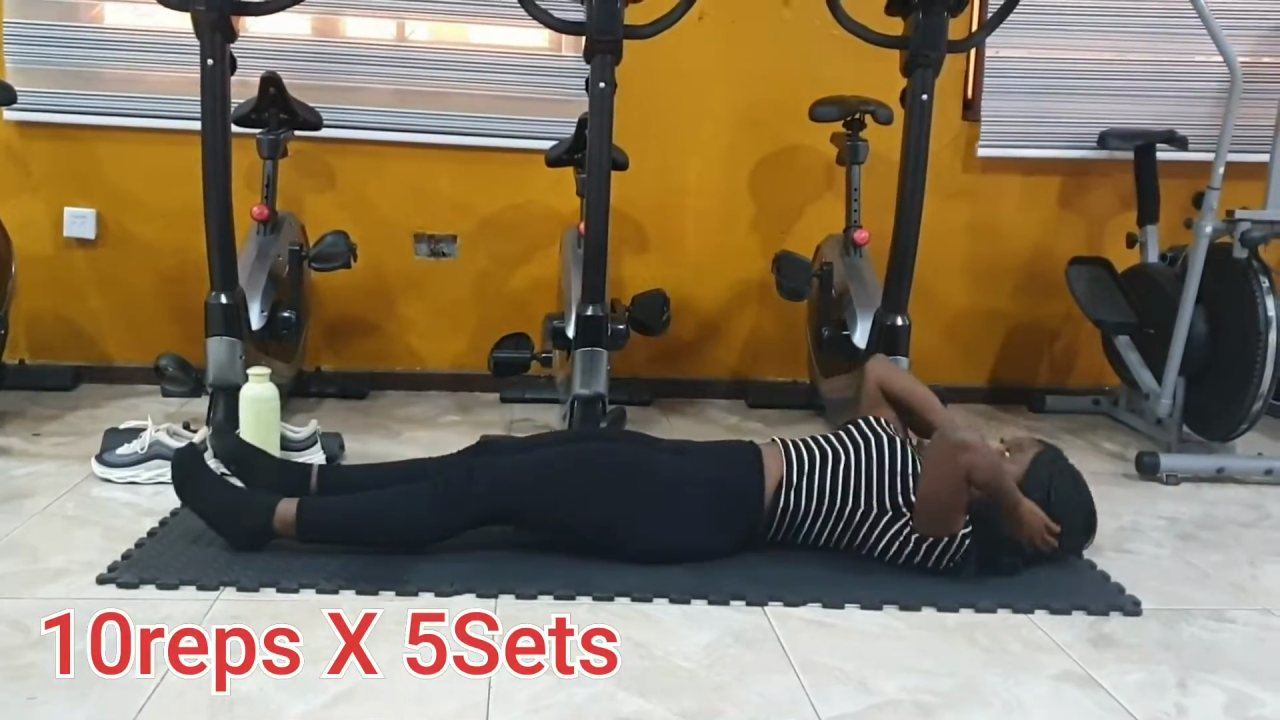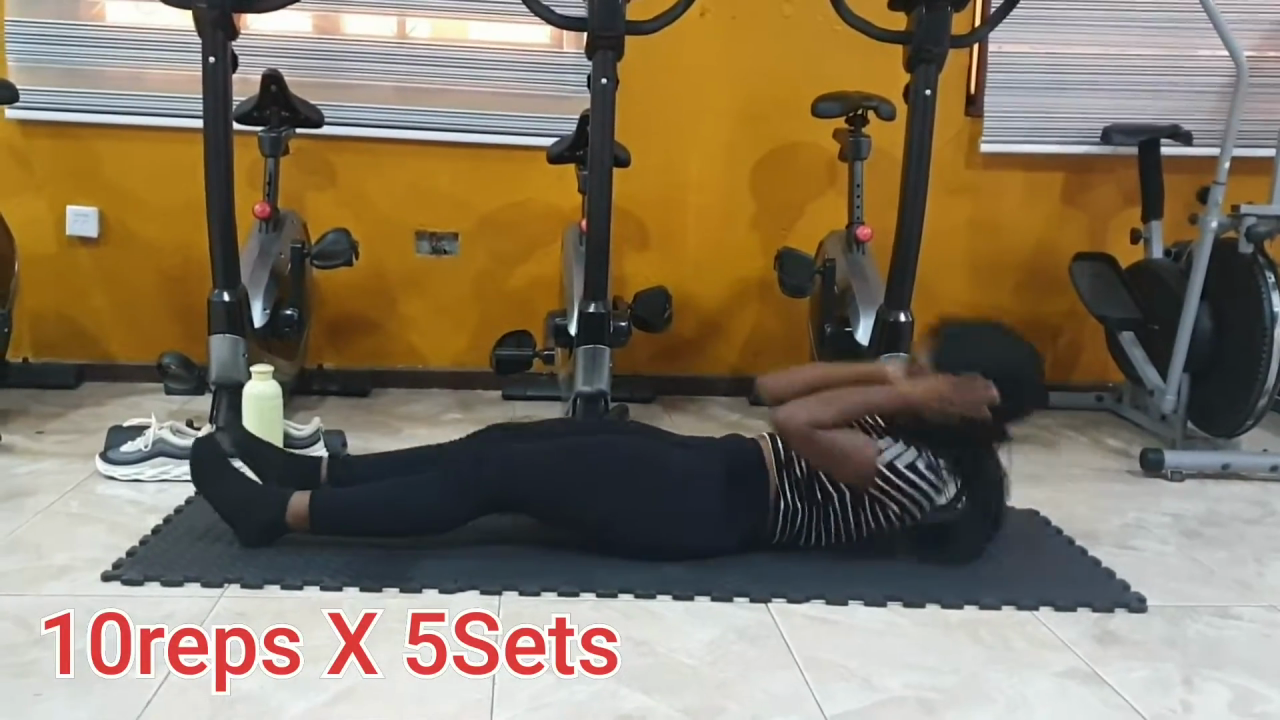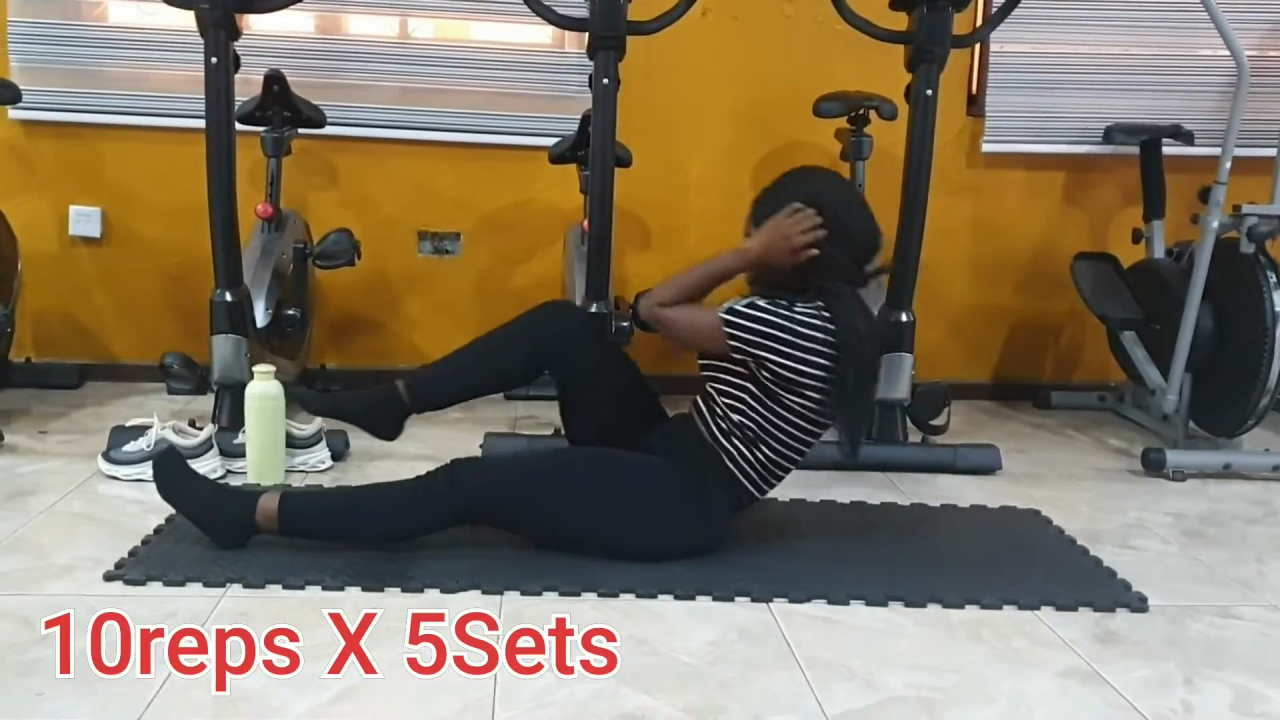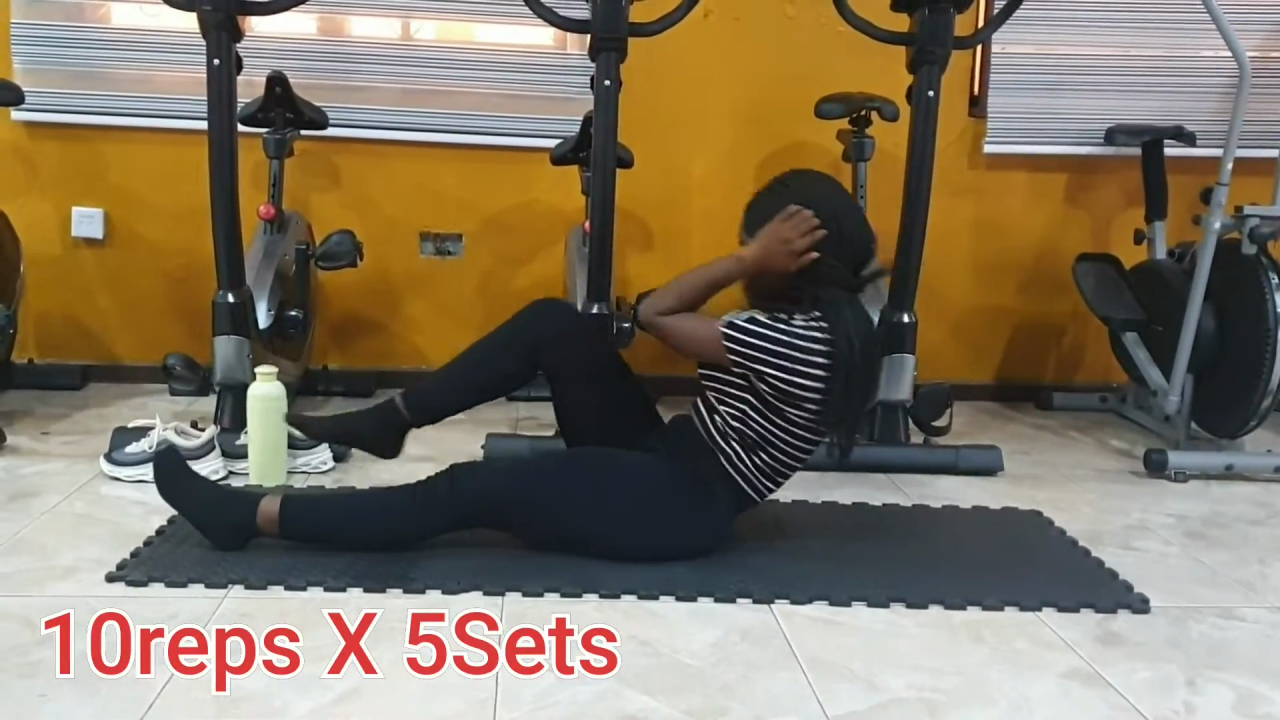
dt=0.5s
person 1, frame 1
left shoulder: (941, 534)
right shoulder: (901, 453)
left elbow: (957, 452)
right elbow: (878, 370)
left wrist: (1012, 503)
right wrist: (955, 428)
left hip: (696, 512)
right hip: (700, 466)
left knee: (483, 491)
right knee: (492, 457)
left ankle: (270, 518)
right ankle: (300, 478)
person 1, frame 2
left shoulder: (925, 476)
right shoulder: (912, 429)
left elbow: (797, 425)
right elbow: (773, 388)
left wrist: (901, 396)
right wrist: (888, 380)
left hip: (713, 510)
right hip: (710, 472)
left knee: (495, 477)
right knee: (500, 443)
left ankle: (284, 511)
right ankle: (311, 472)
person 1, frame 3
left shoulder: (798, 328)
right shoulder: (814, 312)
left elbow: (655, 310)
right elbow: (673, 305)
left wrist: (748, 256)
right wrist: (752, 261)
left hip: (679, 507)
right hip: (661, 455)
left knee: (461, 488)
right knee: (561, 325)
left ankle: (250, 513)
right ankle: (392, 403)
person 1, frame 4
left shoulder: (801, 341)
right shoulder: (813, 318)
left elbow: (655, 315)
right elbow: (666, 311)
left wrist: (750, 258)
right wrist: (756, 268)
left hip: (677, 507)
right hip: (659, 460)
left knee: (466, 493)
right knee: (549, 321)
left ankle: (250, 515)
right ankle: (385, 421)
